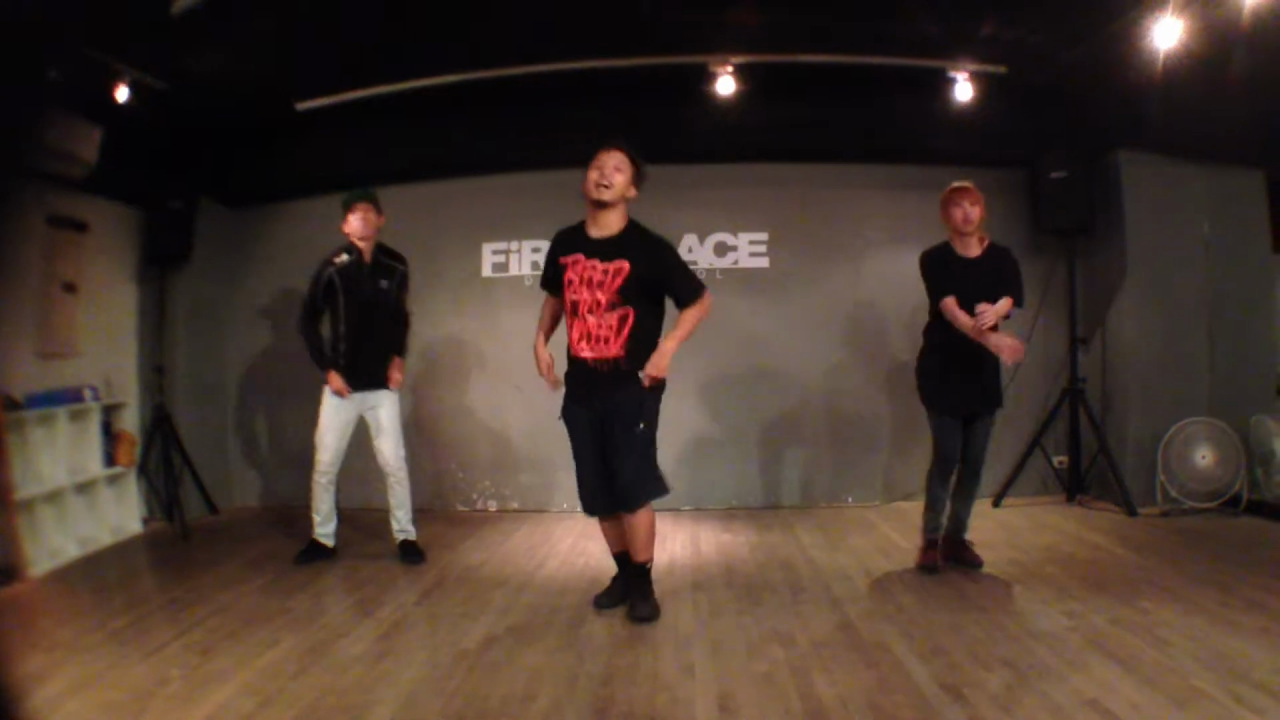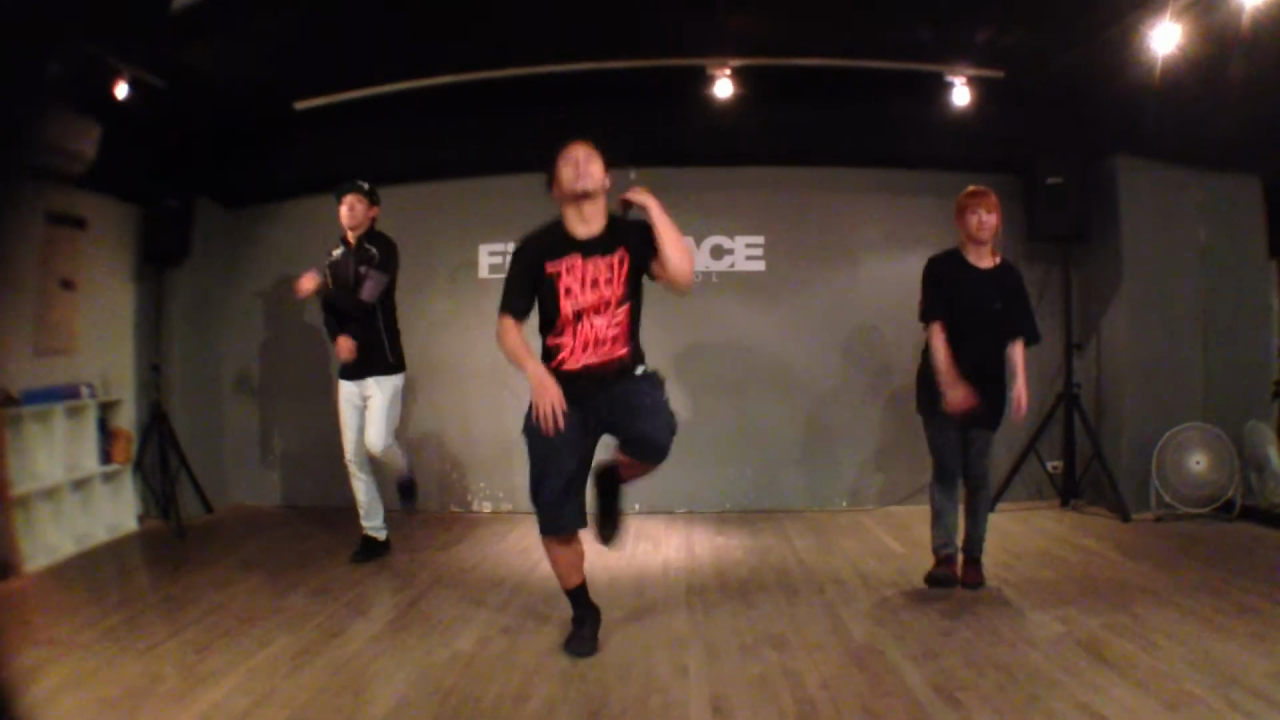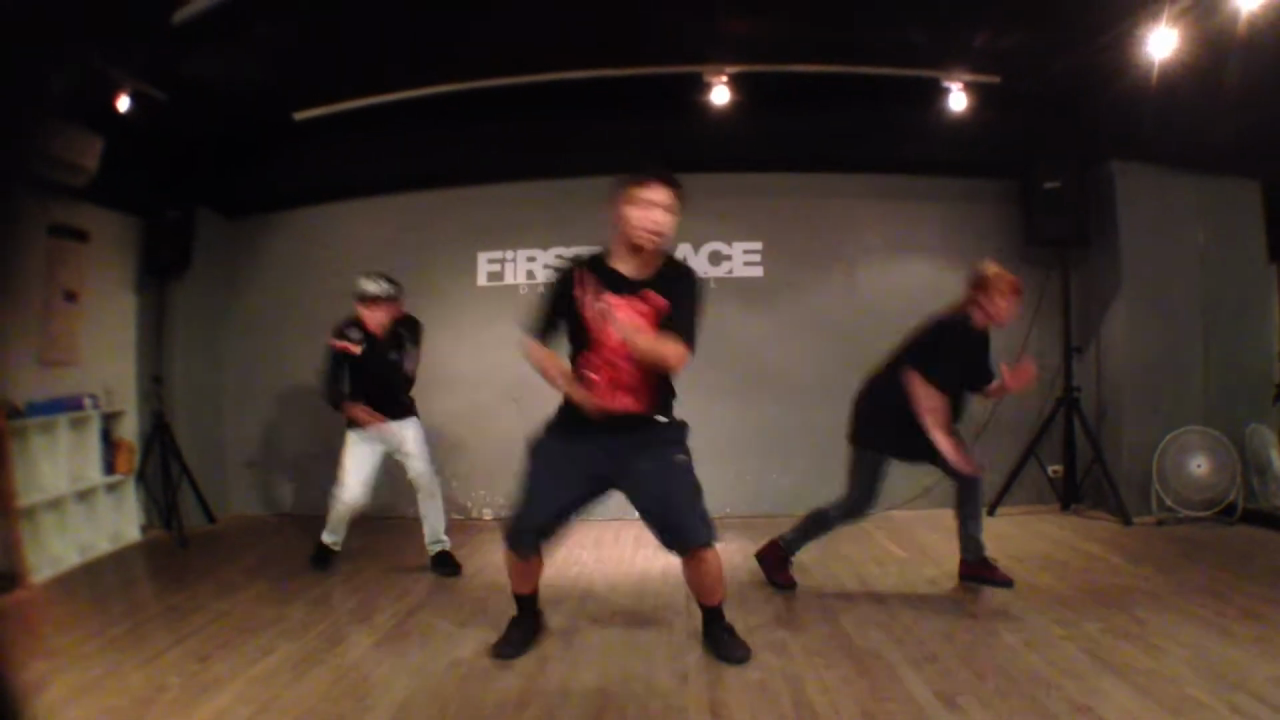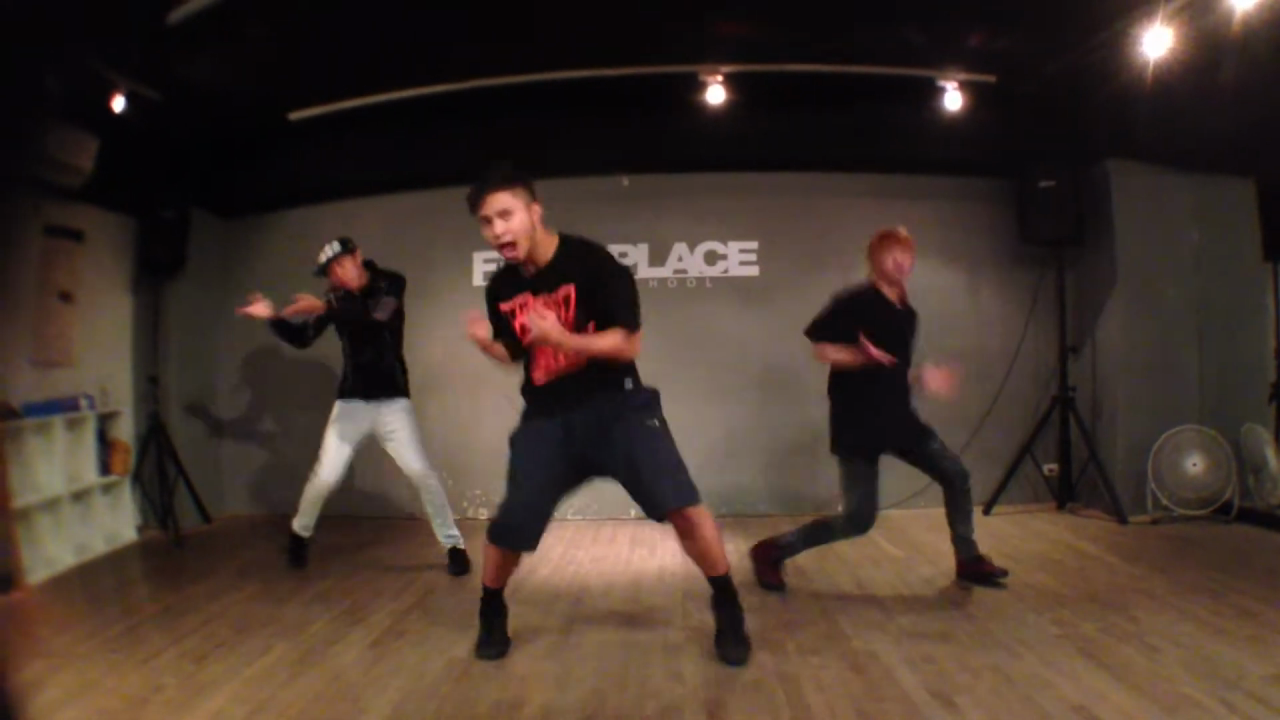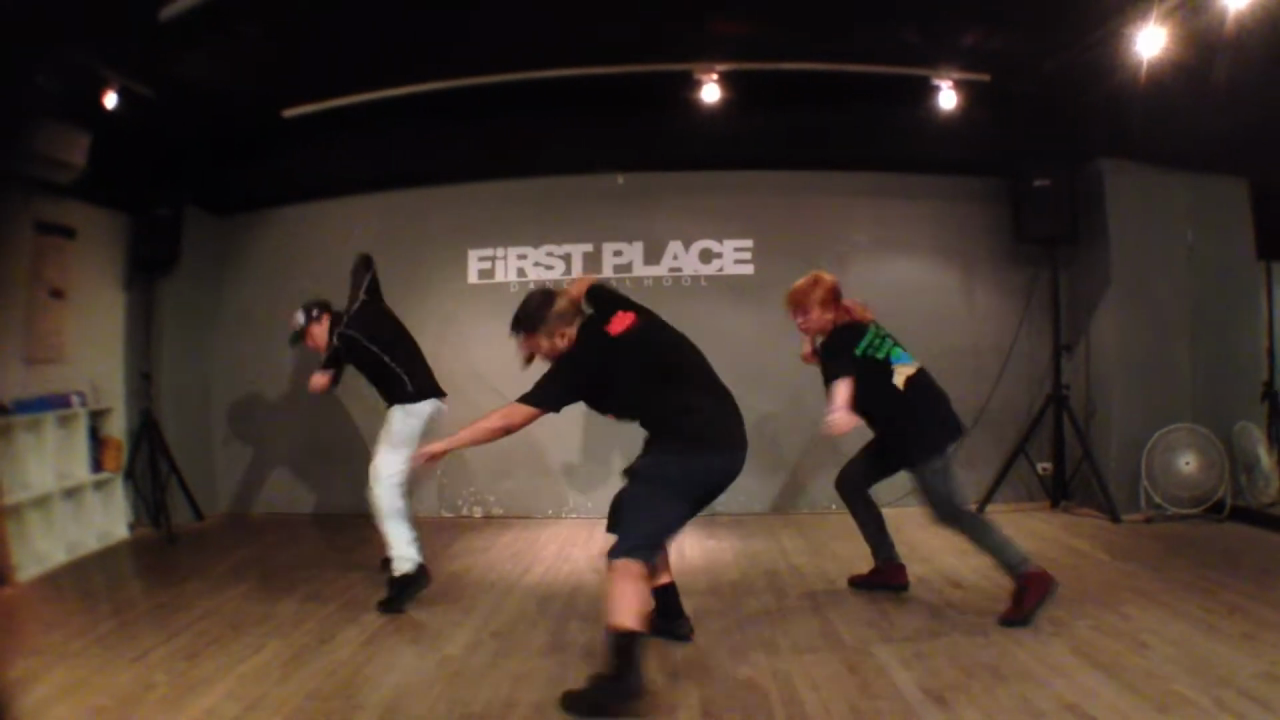
dt=1s
person 1, frame 1
left shoulder: (649, 249)
right shoulder: (565, 243)
left elbow: (698, 302)
left wrist: (666, 350)
right wrist: (541, 342)
left hip: (632, 385)
right hip: (581, 388)
left knee: (634, 485)
right knee: (598, 493)
left ankle: (643, 585)
right ankle: (624, 574)
person 1, frame 2
left shoulder: (633, 236)
right shoulder: (535, 249)
left elbow: (682, 277)
right elbow: (507, 325)
left wrist: (650, 205)
right wrist: (537, 375)
left hip: (625, 380)
right hip: (561, 393)
left knee: (656, 436)
right knee: (556, 515)
left ankle: (611, 481)
right ankle: (583, 612)
person 1, frame 3
left shoulder: (679, 281)
right shoulder: (579, 276)
left elbow: (676, 358)
right elbow: (534, 343)
left wrist: (622, 328)
right wrist: (563, 380)
left hip: (652, 431)
right hip: (580, 435)
left knee: (694, 540)
right knee: (525, 530)
left ankle: (715, 625)
right ankle: (526, 616)
person 1, frame 4
left shoulder: (591, 262)
right shoulder: (501, 288)
left elbow: (627, 340)
left wrist: (562, 339)
right wrist: (487, 344)
left hip: (617, 403)
right hip: (549, 418)
left knee: (681, 505)
right knee: (513, 526)
left ankle: (728, 611)
right ankle: (492, 614)
person 1, frame 5
left shoulder: (579, 362)
right shoulder: (612, 309)
left elbow: (512, 419)
right elbow: (580, 287)
left wrist: (446, 444)
left hip: (687, 449)
right hip: (724, 444)
left knee: (632, 550)
right knee: (636, 514)
left ankle: (623, 675)
right ankle: (669, 612)
person 2, frame 1
left shoulder: (1001, 258)
right shoulder: (934, 260)
left elbow: (1008, 300)
right elbow: (949, 308)
left wrist: (992, 314)
right wrist: (989, 339)
left hip: (982, 371)
right hip: (941, 369)
left knee: (973, 459)
right knee: (946, 455)
left ankle: (955, 537)
right ankle: (932, 540)
person 2, frame 2
left shoulder: (1009, 276)
right shoulder: (941, 267)
left elbow: (1016, 336)
right elbow: (936, 329)
left wrist: (1019, 383)
right wrist: (949, 382)
left hip: (987, 388)
right hip: (942, 386)
left knee: (977, 474)
right knee: (946, 468)
left ankle: (973, 557)
right ankle: (944, 557)
person 2, frame 3
left shoulder: (973, 336)
right shoulder: (952, 332)
left elbow: (983, 388)
right elbow: (917, 378)
left wrist: (1008, 383)
right wrist: (937, 432)
left hip: (916, 419)
right hip: (880, 415)
left knee: (968, 476)
right knee: (856, 503)
left ankle: (973, 560)
right ankle: (779, 551)
person 2, frame 4
left shoulder: (906, 313)
right shoulder: (855, 302)
right elbow: (821, 348)
left wrist: (923, 377)
right wrist: (865, 358)
left hip: (896, 419)
right hip: (855, 424)
left knee: (955, 475)
right knee: (859, 519)
left ankle: (968, 558)
right ankle: (772, 551)
person 2, frame 5
left shoulder: (839, 345)
right shoulder: (850, 331)
left elbow: (842, 382)
left wrist: (841, 412)
right wrist: (813, 347)
left hip: (920, 425)
right hip: (905, 426)
left knee: (947, 509)
right knee: (849, 482)
left ankle: (1029, 578)
right ankle: (889, 568)
person 3, frame 1
left shoulder: (396, 266)
right shoulder: (332, 268)
right elbow: (308, 322)
left wrist: (398, 359)
right wrist: (328, 370)
left hip: (382, 385)
right hip: (342, 383)
left knee: (394, 464)
right knee: (325, 464)
left ankle: (405, 537)
right ankle: (323, 539)
person 3, frame 2
left shoulder: (383, 249)
right shoulder: (335, 257)
left elbow: (363, 304)
right elbow: (336, 308)
left wrist: (319, 289)
right wrist: (340, 336)
left hip: (384, 366)
right hip: (351, 370)
left knee: (377, 443)
right knee: (353, 455)
left ankle: (402, 472)
right ankle: (374, 533)
person 3, frame 3
left shoulder: (408, 328)
right shoulder: (346, 334)
left elbow: (403, 384)
right elbow: (332, 390)
left wrist: (363, 354)
right wrist: (351, 408)
left hip: (402, 420)
right hip: (364, 425)
left knee: (424, 475)
right knee: (351, 497)
left ankle: (438, 547)
right ankle: (329, 541)
person 3, frame 4
left shoulder: (391, 284)
right shoulder: (336, 300)
left elbow: (376, 324)
right elbow: (301, 339)
left wrist: (325, 309)
right wrist: (275, 317)
left hip: (392, 401)
right hip: (352, 402)
left knee: (420, 473)
right knee: (326, 477)
left ankle: (453, 545)
right ankle: (300, 533)
person 3, frame 5
left shoulder: (345, 334)
right shoulder: (365, 309)
right elbow: (364, 264)
left hip: (410, 404)
right hip: (424, 400)
left knee: (385, 484)
right knee: (383, 473)
left ankle: (408, 570)
right ankle: (403, 558)
